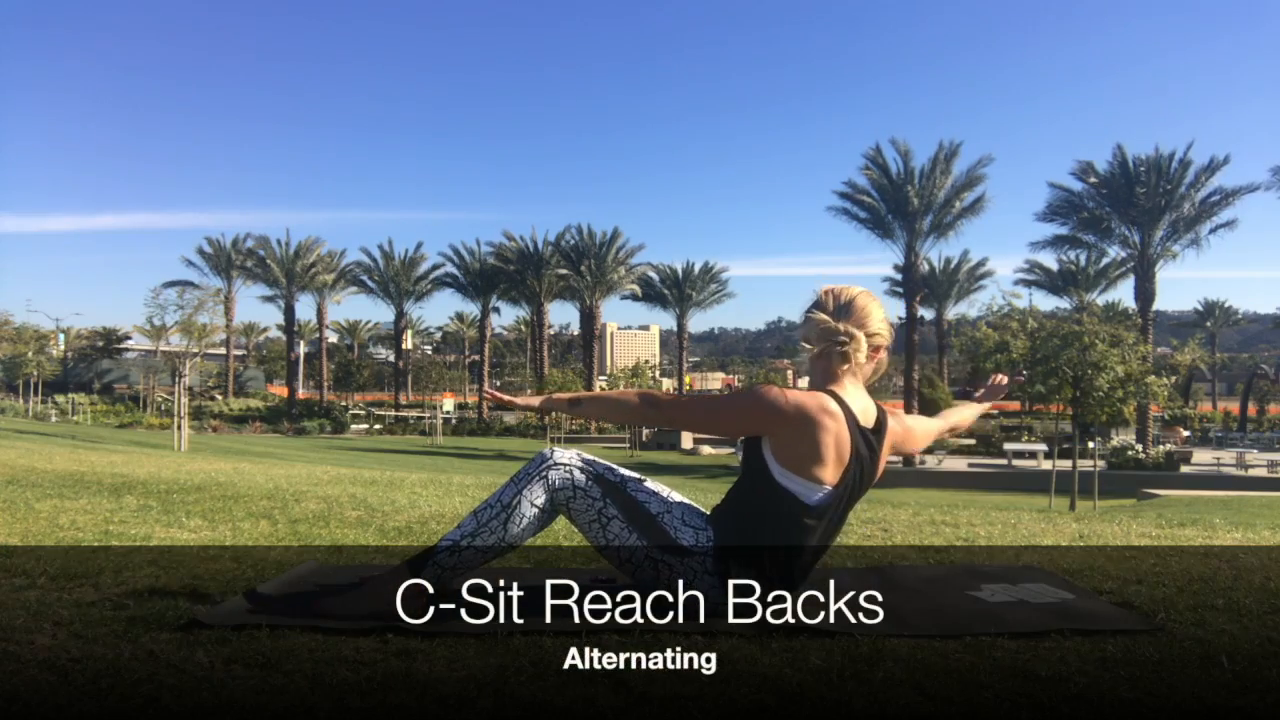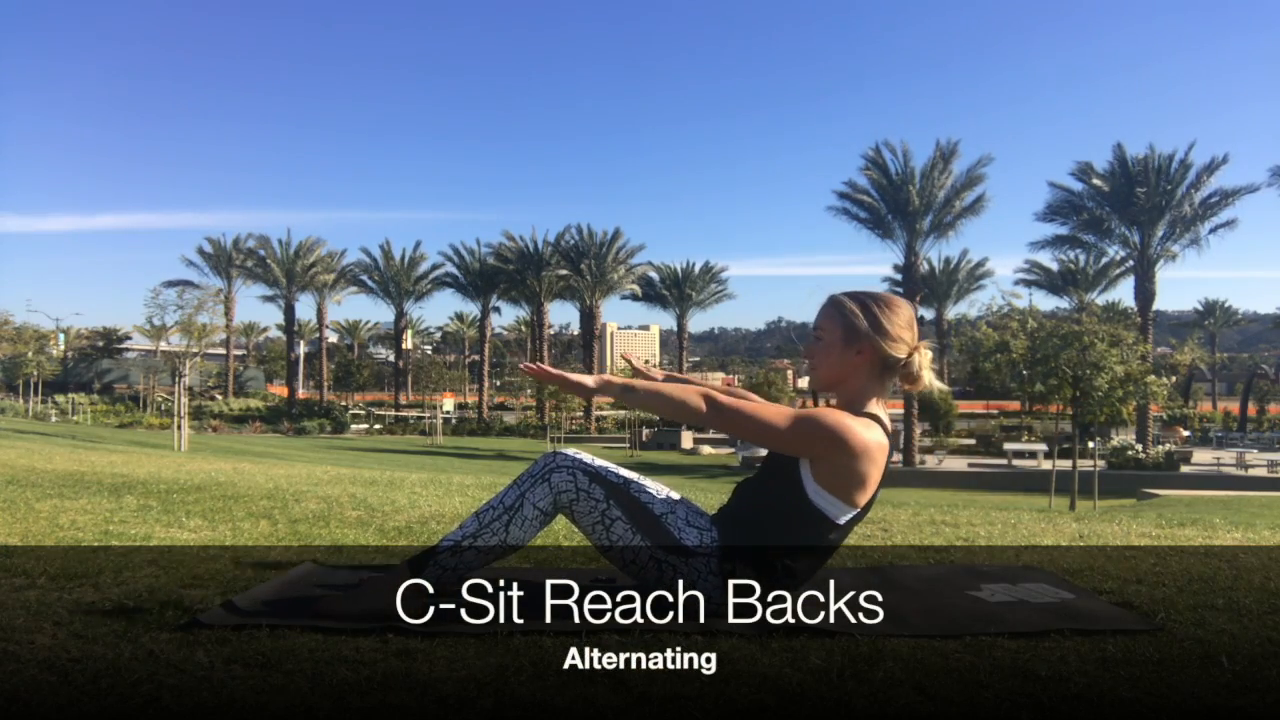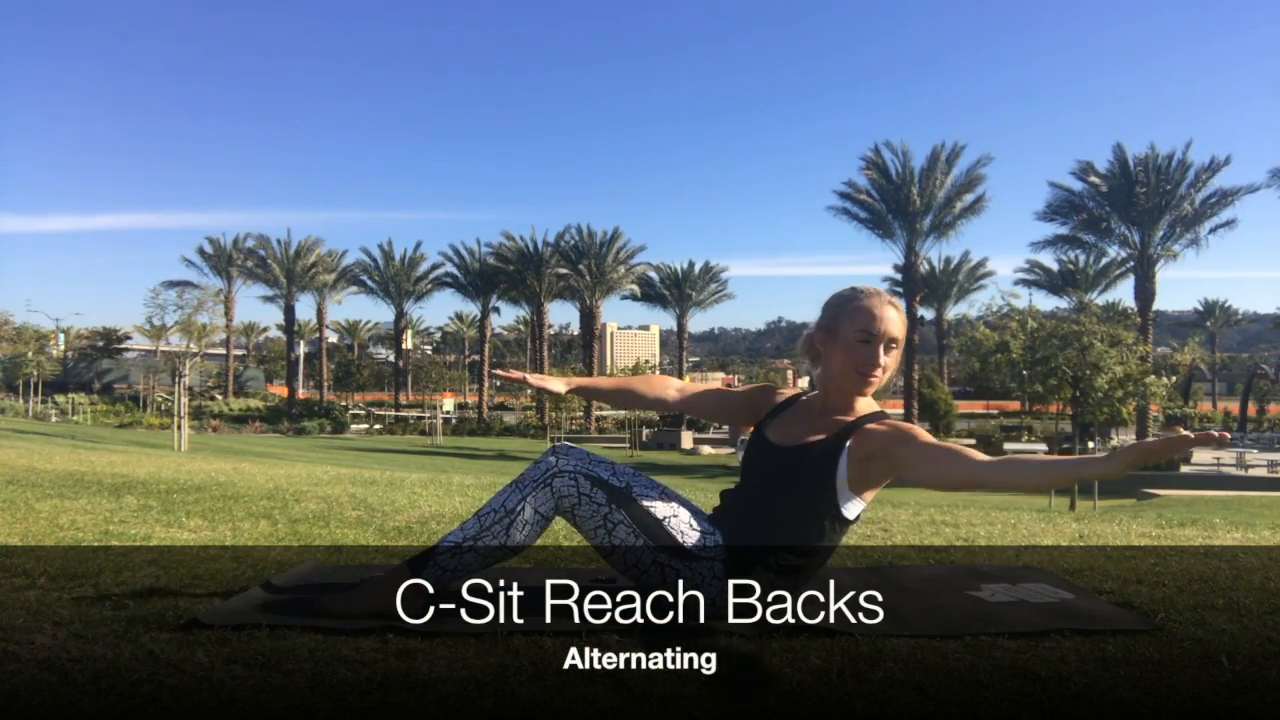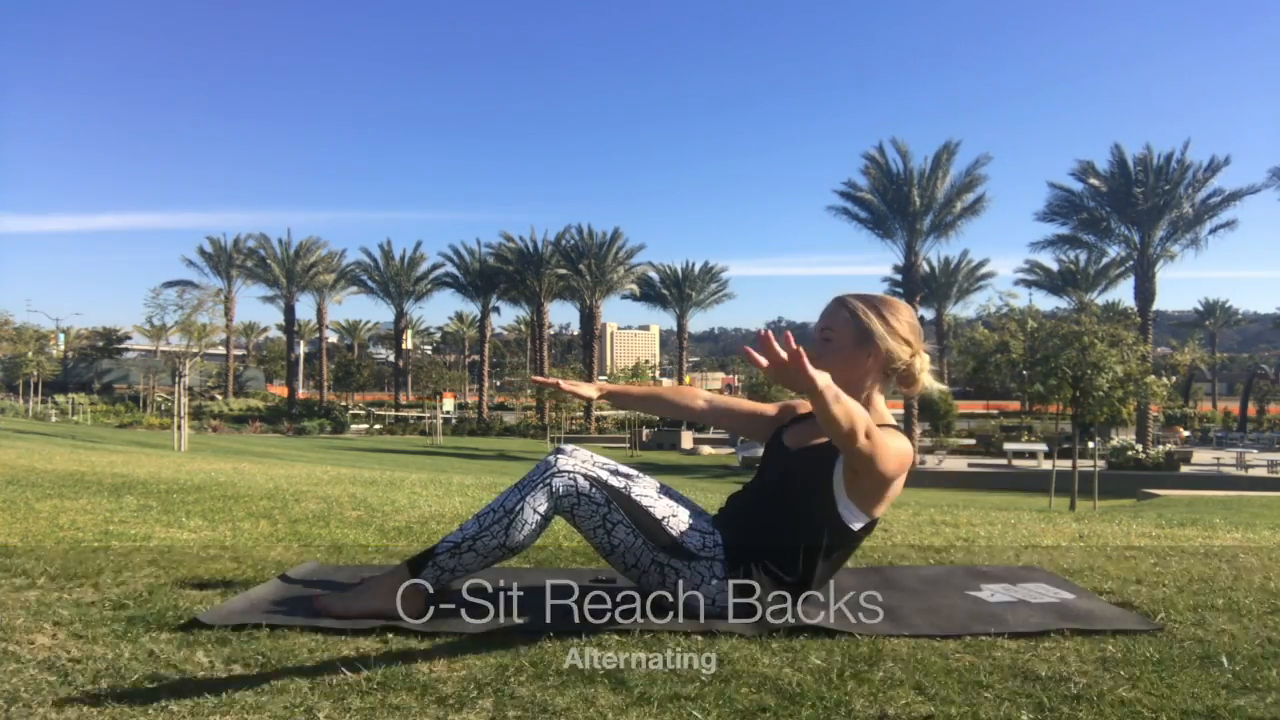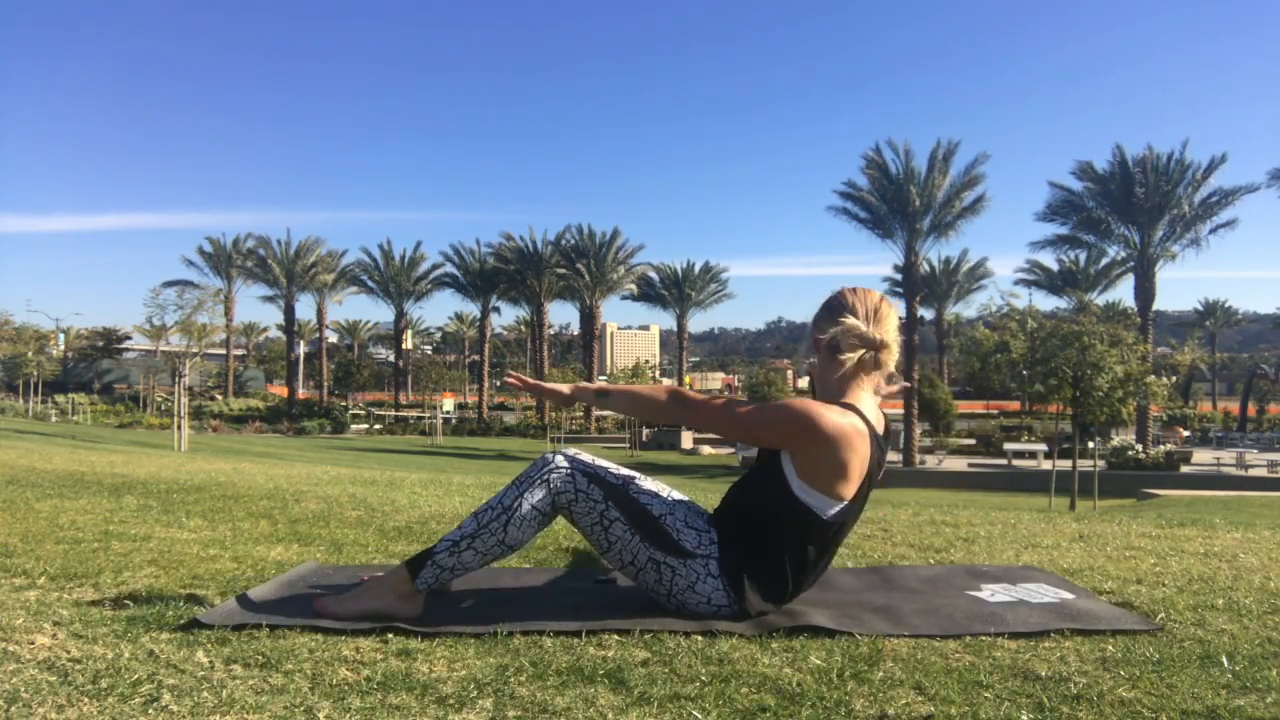
dt=1s
person 1, frame 1
left shoulder: (789, 408)
right shoulder: (885, 425)
left elbow: (655, 408)
right elbow: (942, 428)
left wrist: (549, 401)
right wrist: (985, 399)
left hip: (712, 576)
right hip: (738, 574)
left knee: (556, 471)
right knee: (567, 470)
left ankle: (408, 584)
right ankle: (423, 574)
person 1, frame 2
left shoulder: (847, 436)
right shoulder: (853, 424)
left elbow: (714, 411)
right elbow: (746, 404)
left wrist: (604, 385)
right wrist: (661, 378)
left hip: (716, 578)
right hip: (723, 555)
left knee: (561, 475)
right knee: (566, 469)
left ankle: (411, 581)
right ankle: (424, 570)
person 1, frame 3
left shoulder: (882, 441)
right shoulder: (777, 405)
left elbow: (991, 471)
right elbow: (674, 392)
left wrist: (1125, 458)
right wrist: (572, 384)
left hip: (736, 589)
right hip: (710, 561)
left knee: (562, 476)
right knee: (564, 463)
left ankle: (413, 586)
right ankle: (424, 577)
person 1, frame 4
left shoulder: (887, 449)
right shoulder: (803, 419)
left elbow: (862, 432)
right elbow: (700, 407)
left wrist: (821, 387)
right wrist: (603, 391)
left hip: (736, 586)
right hip: (719, 553)
left knee: (562, 476)
right knee: (571, 464)
left ankle: (409, 587)
right ankle: (419, 576)
person 1, frame 5
left shoulder: (817, 423)
right shoulder: (864, 418)
left elbow: (685, 408)
left wrist: (575, 393)
left hip: (720, 581)
right hip: (728, 565)
left knee: (559, 475)
right knee: (568, 470)
left ankle: (409, 589)
right ankle: (414, 578)
